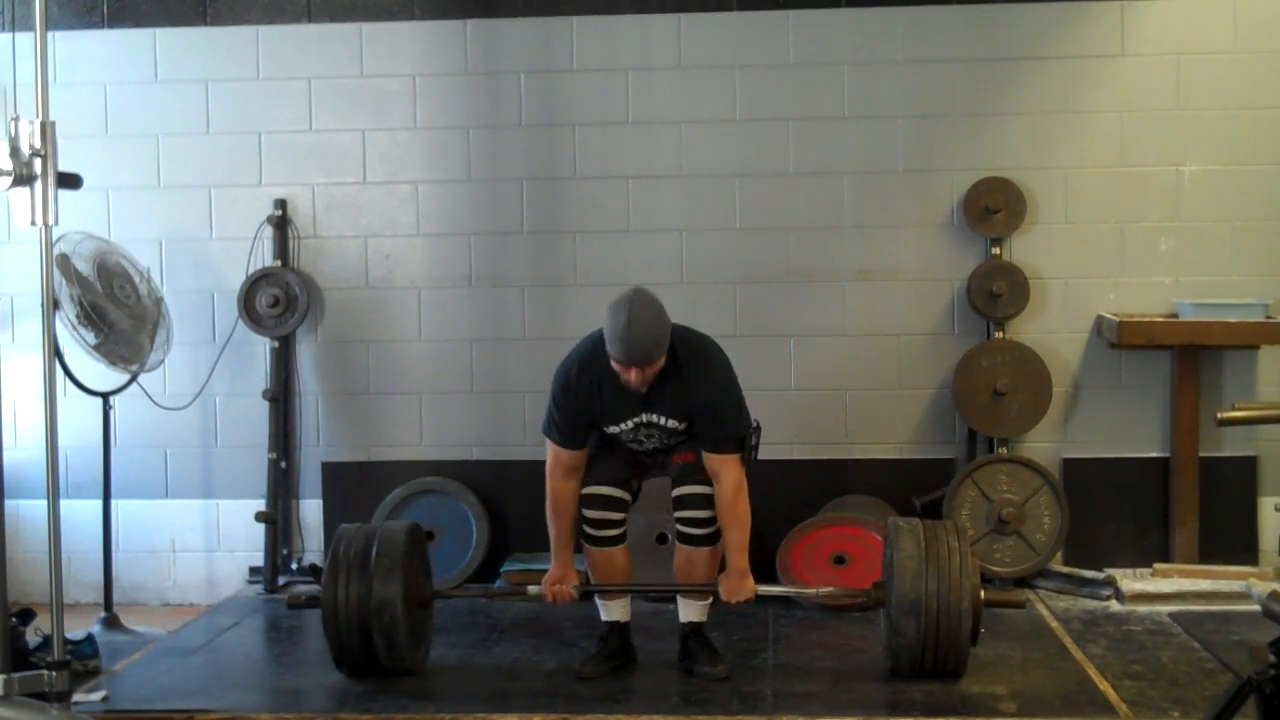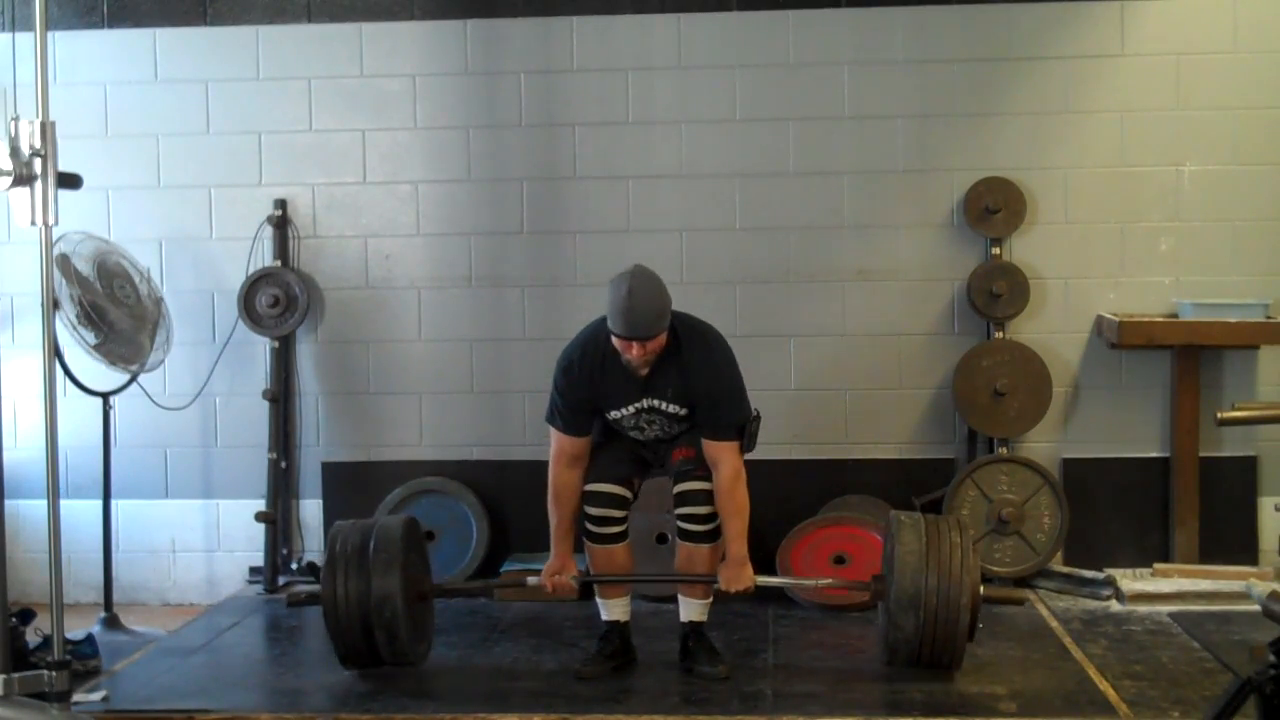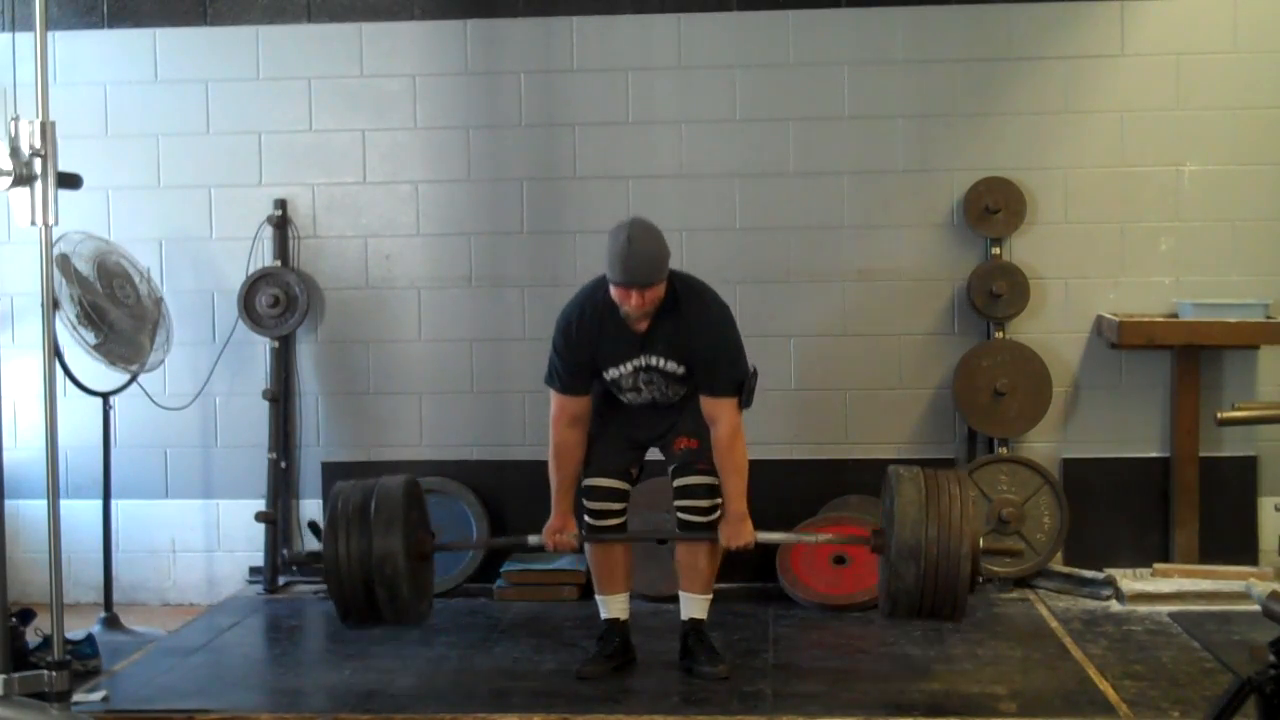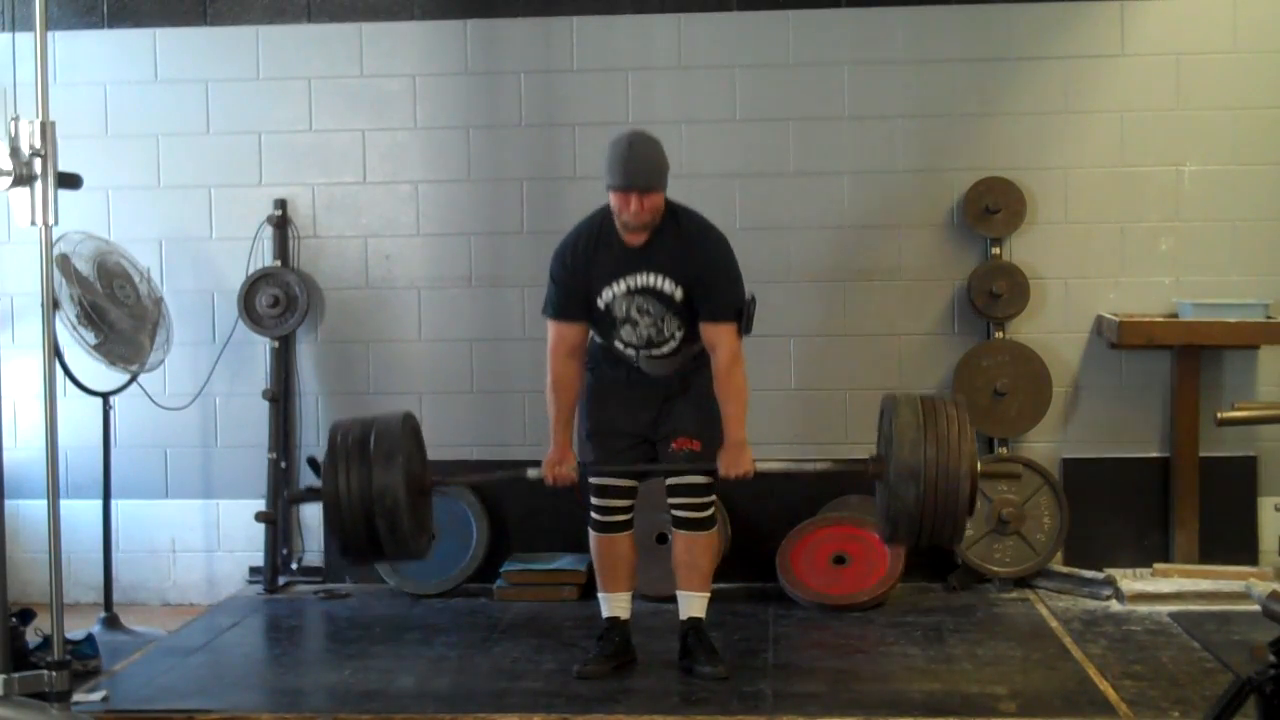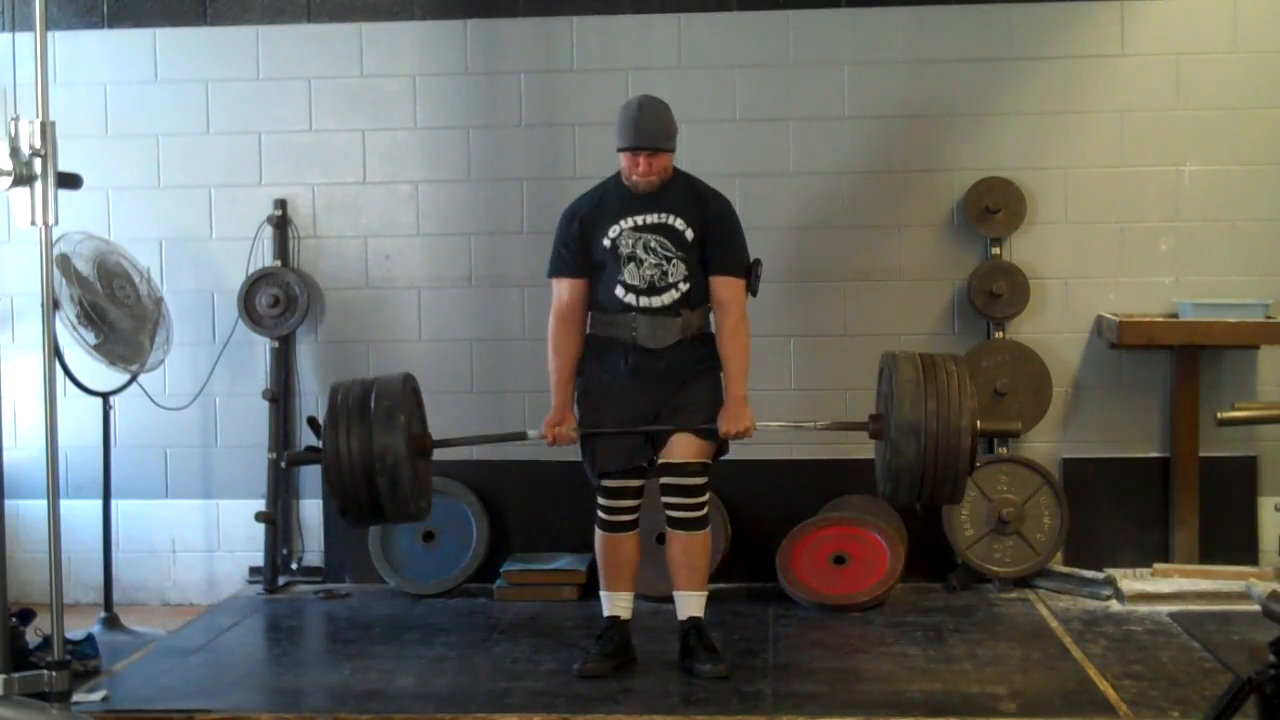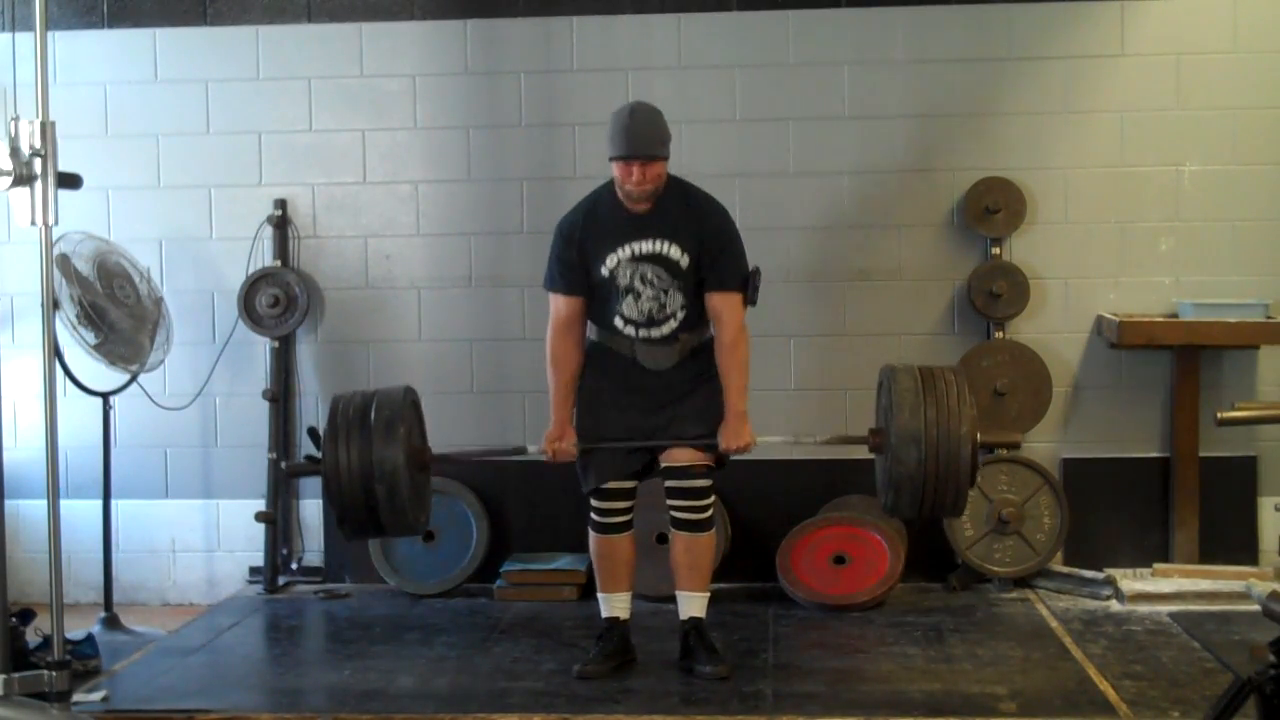
dt=0.4s
person 1, frame 1
left shoulder: (707, 368)
right shoulder: (577, 373)
left elbow: (728, 475)
right elbow: (563, 471)
left wrist: (738, 568)
right wrist: (561, 563)
left hip: (691, 439)
right hip: (616, 441)
left knee: (699, 514)
right knee: (597, 513)
left ankle: (693, 635)
right ankle: (615, 635)
person 1, frame 2
left shoulder: (707, 354)
right shoulder: (580, 359)
left elbow: (726, 464)
right elbow: (567, 460)
left wrist: (737, 557)
right wrist: (560, 552)
left hip: (693, 431)
right hip: (618, 433)
left knee: (700, 508)
right knee: (599, 509)
left ankle: (694, 635)
right ankle: (615, 635)
person 1, frame 3
left shoulder: (705, 313)
right shoulder: (579, 319)
left elbow: (724, 422)
right elbow: (568, 421)
left wrist: (737, 514)
right wrist: (561, 511)
left hip: (691, 403)
right hip: (615, 405)
left knee: (698, 501)
right knee: (600, 504)
left ankle: (694, 633)
right ankle: (614, 634)
person 1, frame 4
left shoulder: (703, 244)
right shoulder: (578, 250)
left elbow: (725, 351)
right elbow: (564, 352)
left wrist: (735, 443)
right wrist: (560, 445)
left hip: (688, 378)
right hip: (614, 376)
left knee: (693, 499)
right knee: (608, 502)
left ankle: (693, 632)
right ankle: (615, 632)
person 1, frame 5
left shoulder: (708, 207)
right shoulder: (585, 212)
left elbow: (731, 307)
right elbow: (566, 311)
left wrist: (737, 397)
right wrist: (560, 402)
left hip: (689, 369)
right hip: (611, 369)
left knee: (686, 501)
right knee: (615, 505)
left ankle: (693, 632)
right ankle: (616, 632)
person 1, frame 6
left shoulder: (706, 217)
right shoulder: (579, 224)
left elbow: (729, 322)
right elbow: (565, 328)
left wrist: (736, 413)
right wrist: (561, 418)
left hip: (690, 376)
right hip: (611, 376)
left knee: (692, 502)
right knee: (608, 503)
left ankle: (694, 633)
right ankle: (615, 632)
